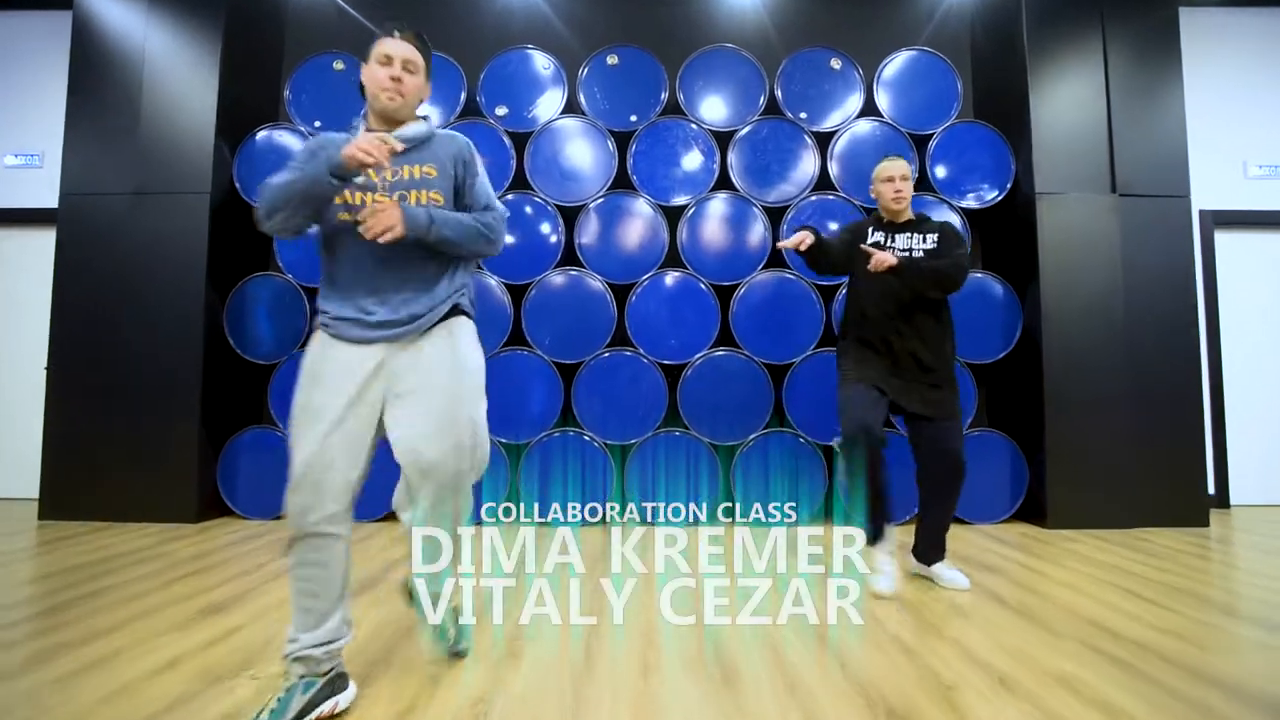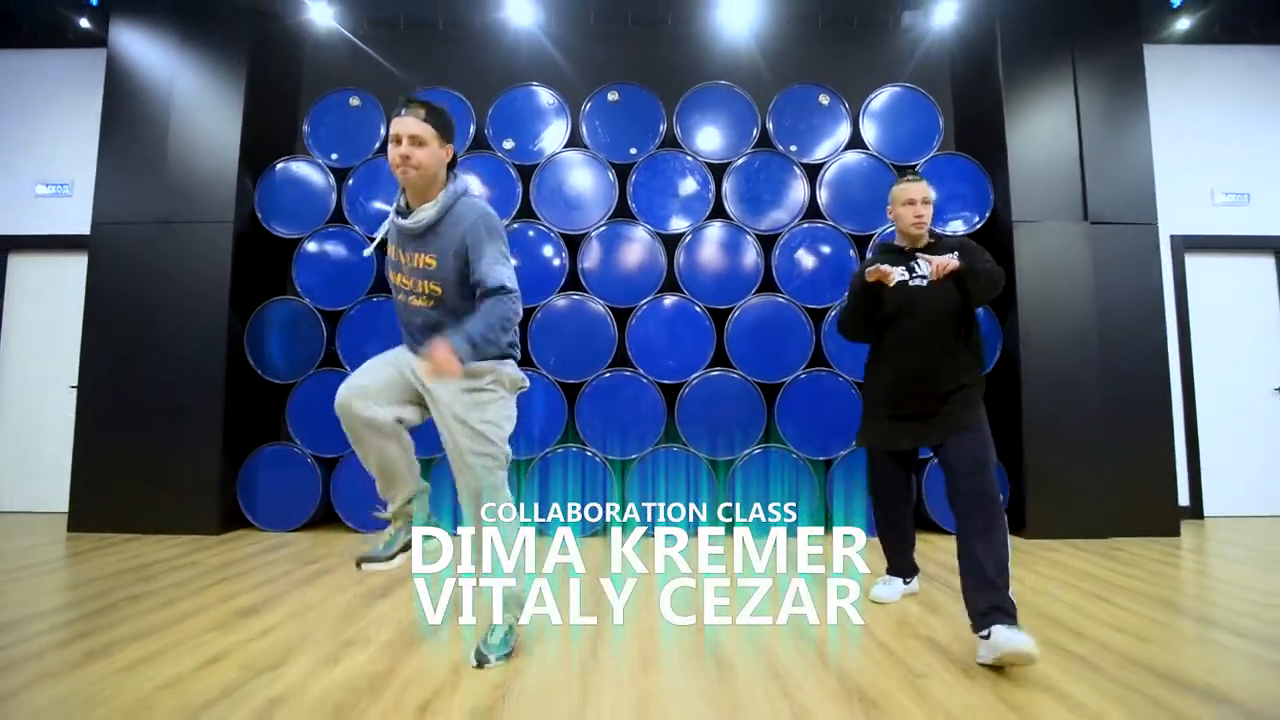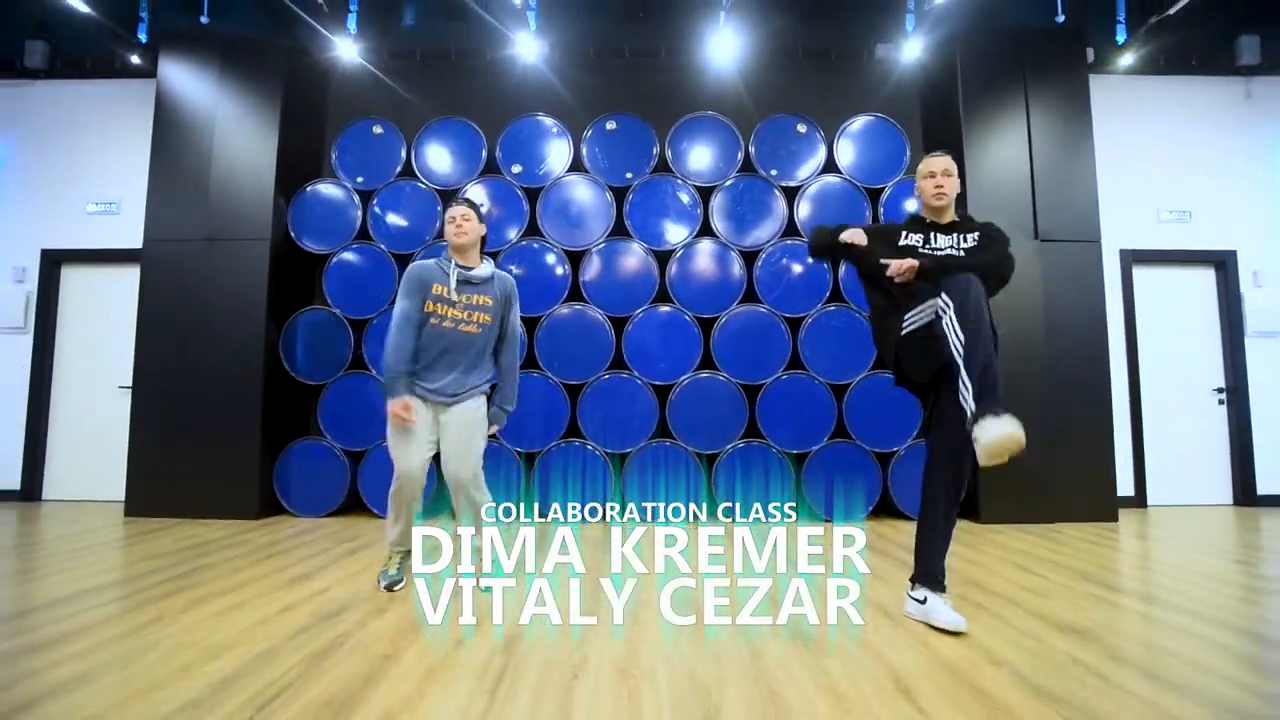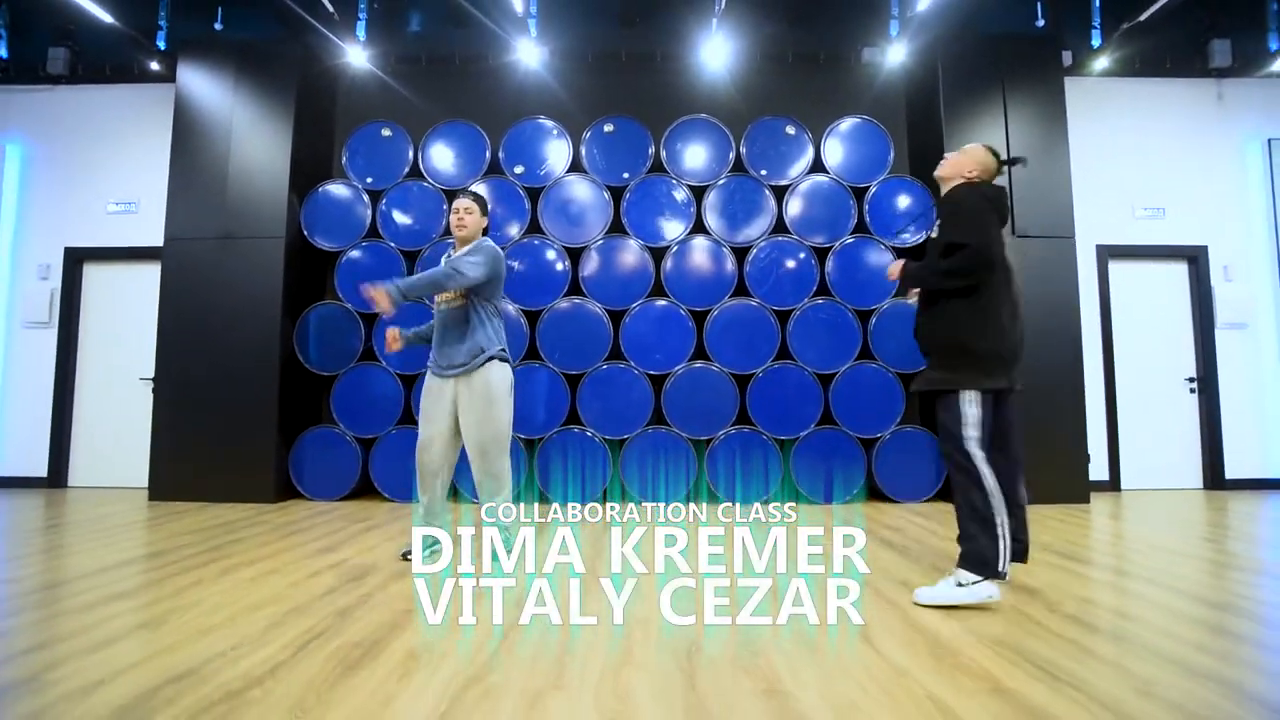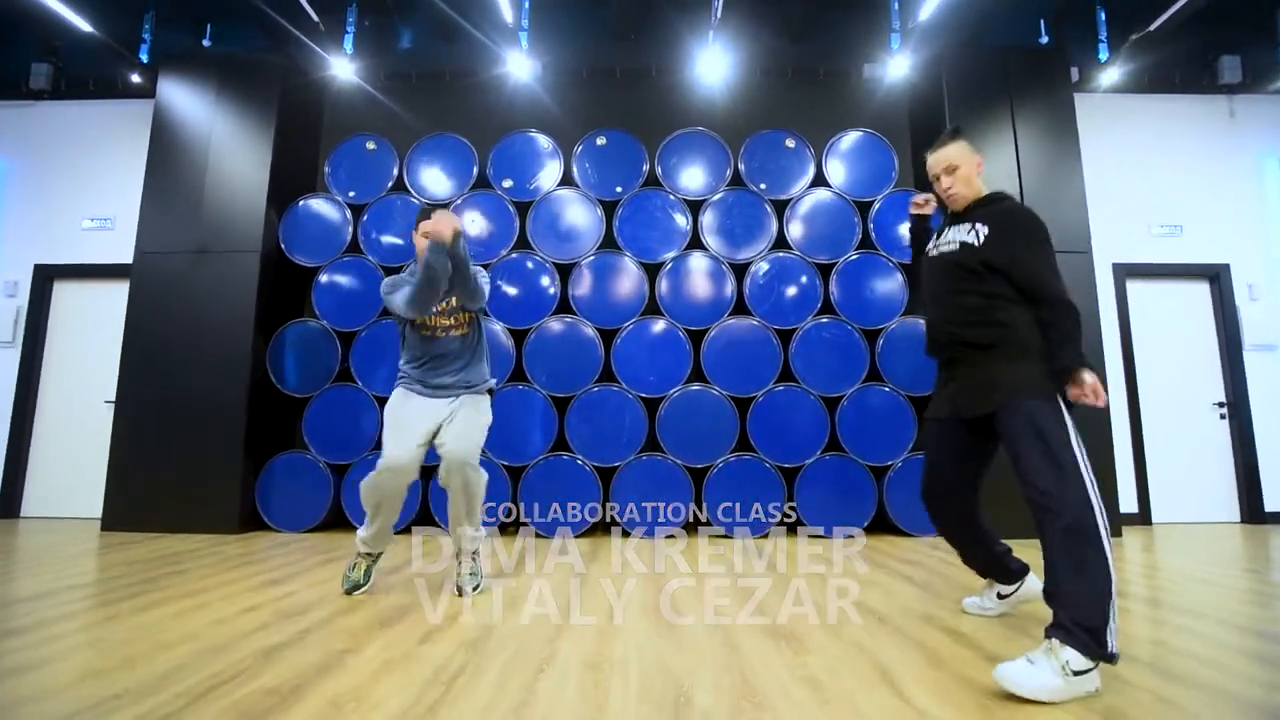
dt=1s
person 1, frame 1
left shoulder: (944, 234)
right shoulder: (861, 230)
left elbow: (950, 277)
right elbow: (832, 258)
left wrist: (899, 265)
right wrist: (811, 243)
left hip: (928, 367)
right hip: (866, 360)
left knee: (948, 462)
right knee: (861, 430)
left ankle: (931, 557)
right ankle: (878, 539)
person 1, frame 2
left shoulder: (957, 248)
right shoulder: (877, 264)
left elbow: (991, 283)
right elbow: (852, 330)
left wrist: (961, 268)
right wrist: (868, 289)
left hip: (957, 398)
right hip: (894, 404)
left knee: (978, 498)
right knee: (889, 497)
left ankle: (994, 626)
right ankle: (902, 572)
person 1, frame 3
left shoulder: (982, 234)
right shoulder: (890, 234)
left elbow: (997, 272)
right elbow: (822, 244)
left wrist: (925, 267)
right wrist: (845, 240)
left hip: (960, 367)
right hip: (910, 338)
left knee: (944, 474)
right knee: (962, 291)
left ankle: (926, 590)
right ankle: (984, 420)
person 1, frame 4
left shoulder: (967, 203)
right shoulder: (979, 210)
left elbow: (972, 266)
left wrist: (911, 274)
right wrist: (921, 283)
left hip: (973, 353)
right hip: (983, 350)
left knee: (968, 449)
right knee: (987, 450)
left ankle: (979, 572)
right ankle: (1001, 549)
person 1, frame 5
left shoulder: (1008, 219)
right shoulder: (944, 230)
left elbow: (1047, 295)
right elbow: (931, 281)
left wrist: (1073, 363)
right wrist: (919, 226)
left hip: (1021, 372)
right hip: (960, 381)
left knee: (1061, 488)
right knee: (943, 492)
left ankle: (1080, 649)
right ankle: (1008, 579)
person 2, frame 1
left shoulder: (454, 152)
right shoulder: (330, 150)
left elbow: (492, 232)
right elbow: (274, 211)
left wrist: (413, 222)
right wrist: (342, 161)
left hip: (438, 340)
right hip: (344, 343)
left knee: (442, 476)
right knee: (317, 499)
left ankle: (433, 580)
person 2, frame 2
left shoulder: (475, 219)
right shoulder: (398, 219)
left elbow: (504, 302)
left wrist: (461, 345)
left hip: (476, 372)
right hip: (415, 357)
left knee: (484, 492)
right knee: (356, 400)
left ankle: (508, 610)
right ankle: (409, 505)
person 2, frame 3
left shoulder: (503, 285)
right shoulder: (420, 273)
left elbow: (507, 348)
right elbow: (401, 331)
left wrist: (501, 406)
right wrist: (396, 390)
left hip: (468, 399)
right hip: (415, 393)
left knee: (465, 477)
right knee: (410, 470)
right ankle: (401, 550)
person 2, frame 4
left shoulder: (487, 252)
right shoulder: (446, 261)
left elbow: (454, 276)
left wrist: (394, 291)
right wrist: (407, 335)
left hip: (484, 368)
right hip: (441, 371)
left knee: (489, 454)
right knee: (431, 452)
left ankle: (500, 537)
right ankle: (430, 535)
person 2, frame 5
left shoulder: (472, 277)
right shoulder: (395, 285)
left elbow: (475, 294)
right elbow: (413, 307)
left wrist: (456, 242)
right wrist: (432, 249)
left hip: (469, 394)
right hip: (416, 393)
left knee: (462, 460)
right knee: (397, 464)
left ankle: (468, 554)
right ankle: (369, 546)
